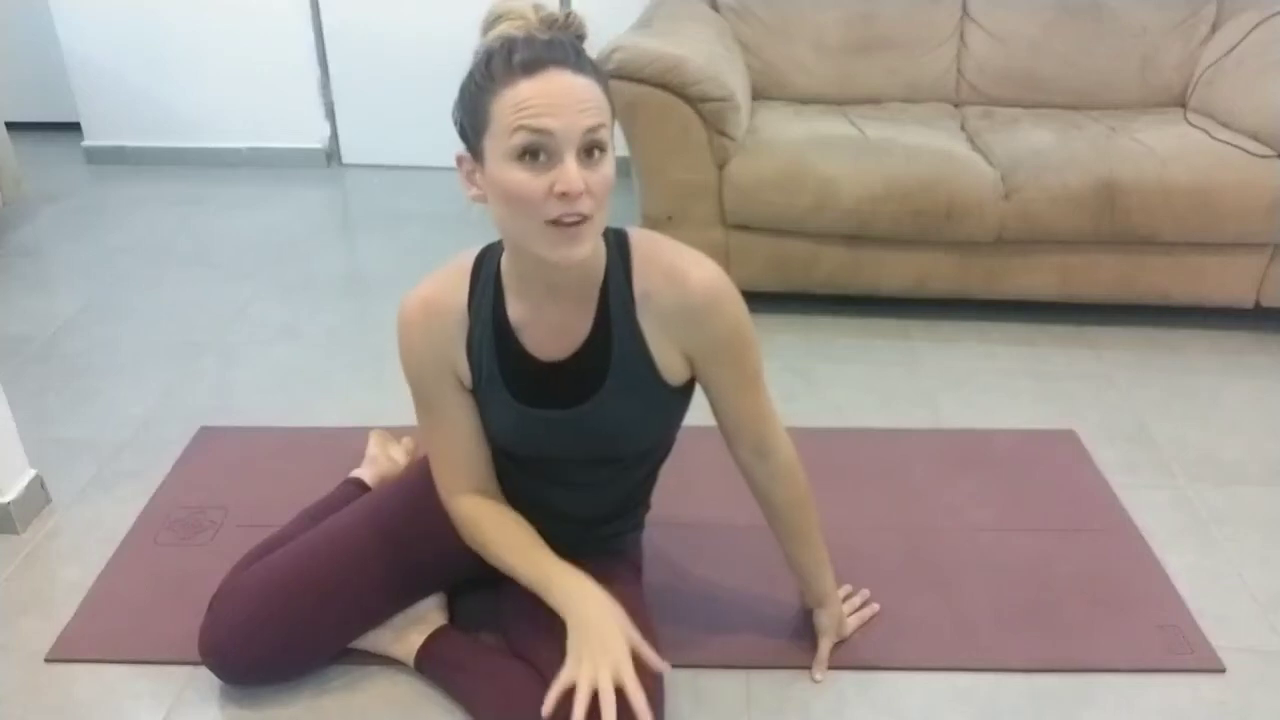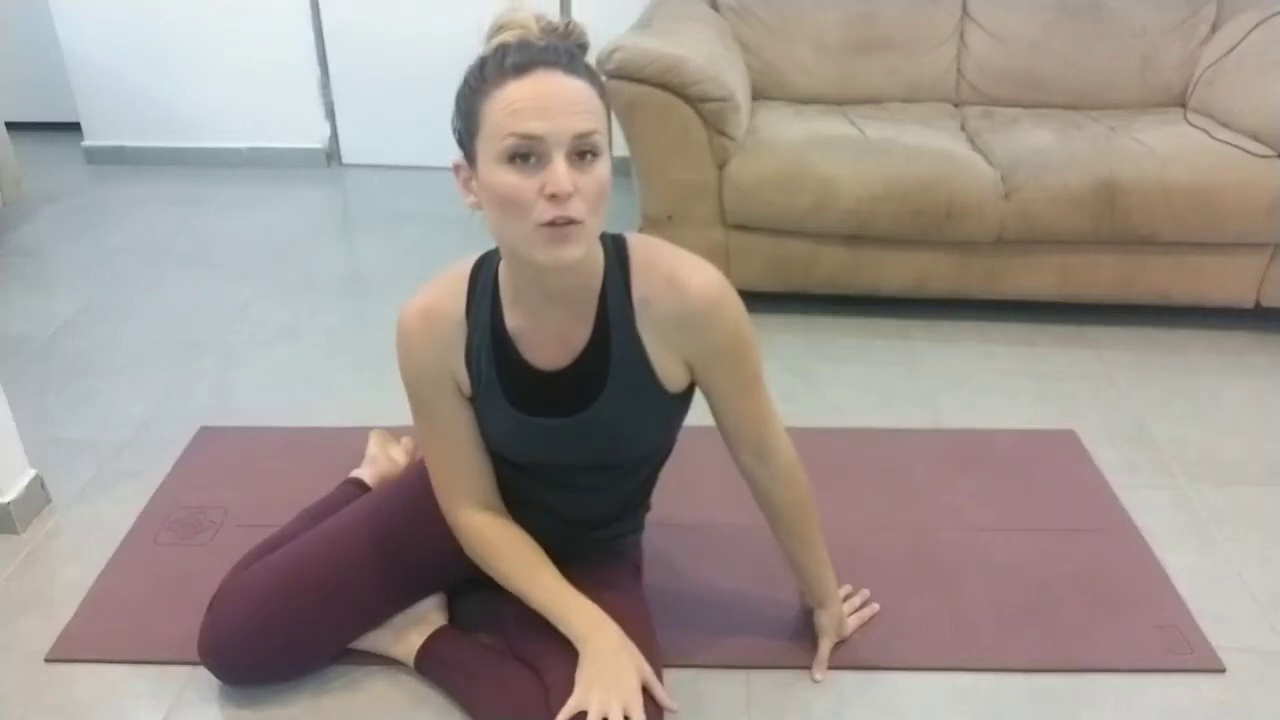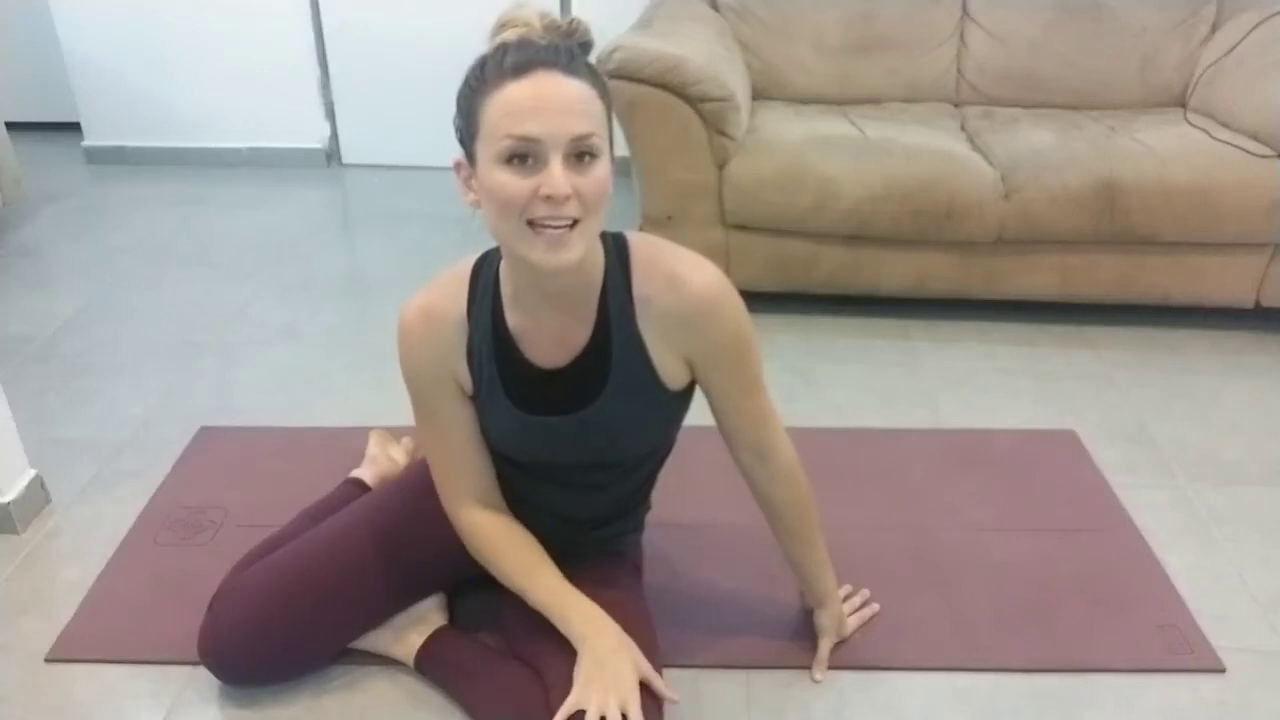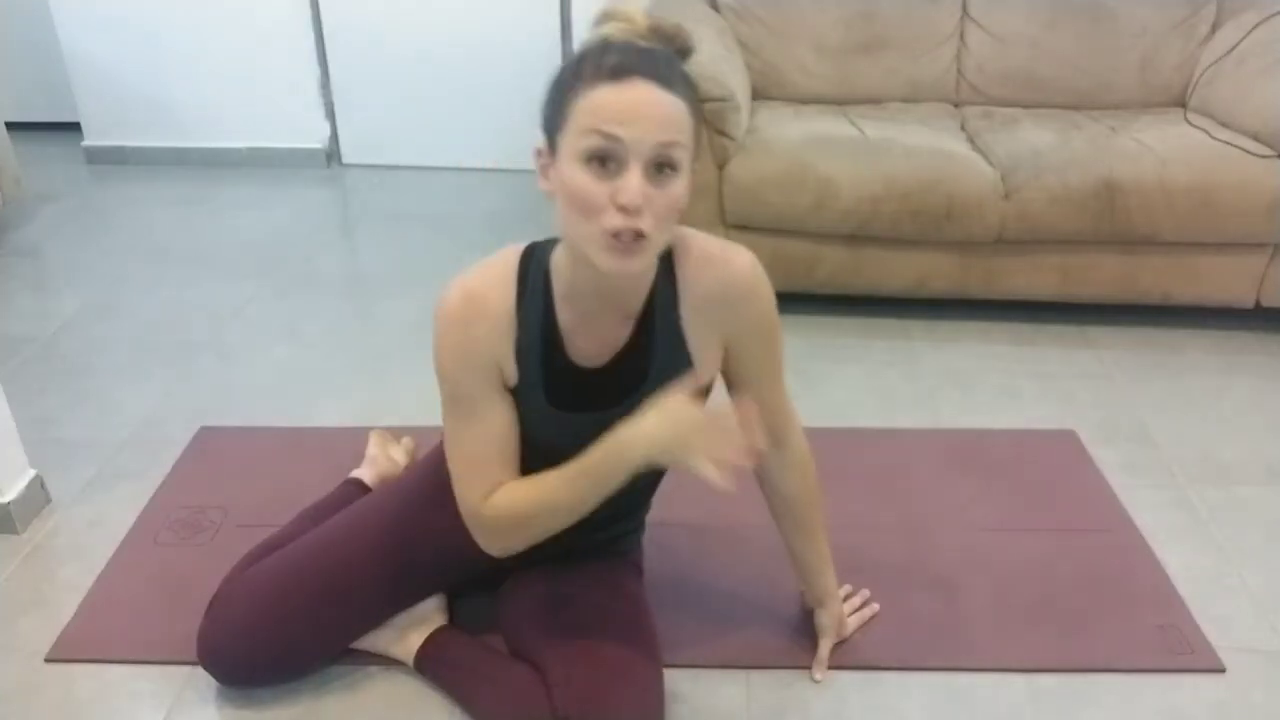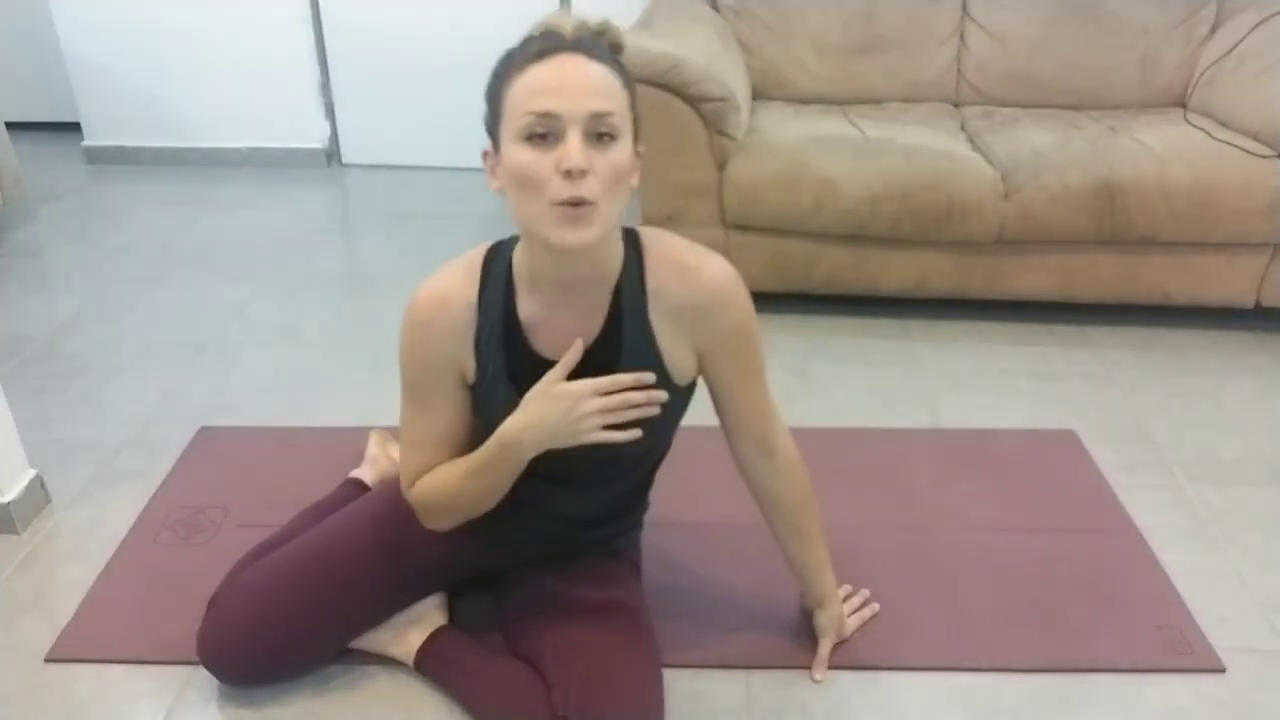
dt=1s
person 1, frame 1
left shoulder: (686, 291)
right shoulder: (437, 315)
left elbow: (763, 452)
right elbow: (472, 501)
left wrist: (820, 594)
right wrist: (581, 599)
left hip: (595, 547)
right hip: (487, 515)
right knee: (233, 637)
left ankle: (422, 638)
right ankle: (382, 477)
person 1, frame 2
left shoulder: (686, 298)
right shoulder: (435, 324)
left elbow: (765, 456)
right elbow: (475, 511)
left wrist: (821, 595)
right wrist: (593, 634)
left hip: (592, 554)
right hip: (480, 518)
right knee: (232, 638)
left ankle: (422, 637)
right ankle: (383, 476)
person 1, frame 3
left shoulder: (687, 296)
right shoulder: (436, 324)
left elbow: (764, 455)
right elbow: (475, 507)
left wrist: (821, 595)
right wrist: (589, 631)
left hip: (591, 554)
right hip: (481, 519)
right knee: (231, 639)
left ankle: (421, 638)
right ankle: (381, 478)
person 1, frame 4
left shoulder: (727, 284)
right shoulder: (478, 308)
left elbow: (777, 445)
right elbow: (495, 526)
left wrist: (821, 593)
right wrist: (638, 444)
left hip: (591, 553)
right hip: (469, 508)
right knee: (230, 642)
left ankle: (423, 640)
right ankle: (378, 479)
person 1, frame 5
left shoulder: (697, 288)
right shoulder: (447, 307)
left elbow: (764, 448)
right elbow: (432, 505)
left wrist: (820, 594)
right wrist: (524, 435)
left hip: (586, 554)
right hip: (466, 512)
right knee: (231, 641)
left ankle: (423, 639)
right ankle: (375, 477)
